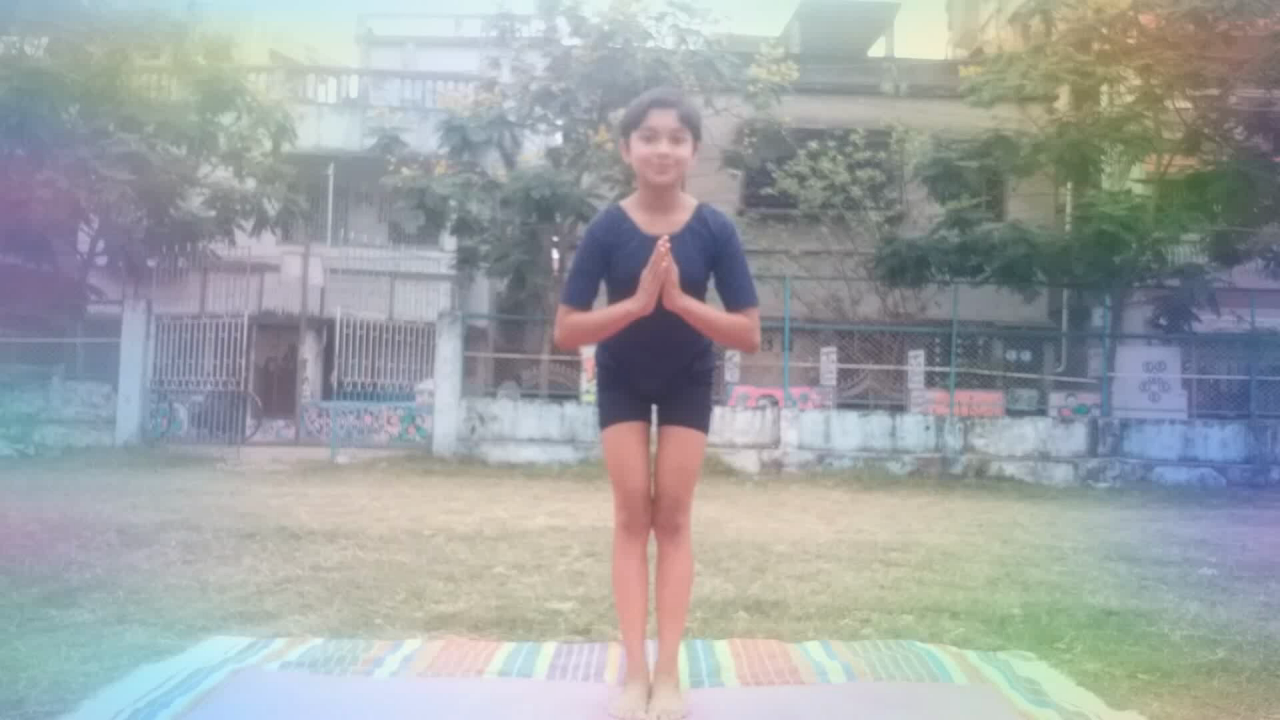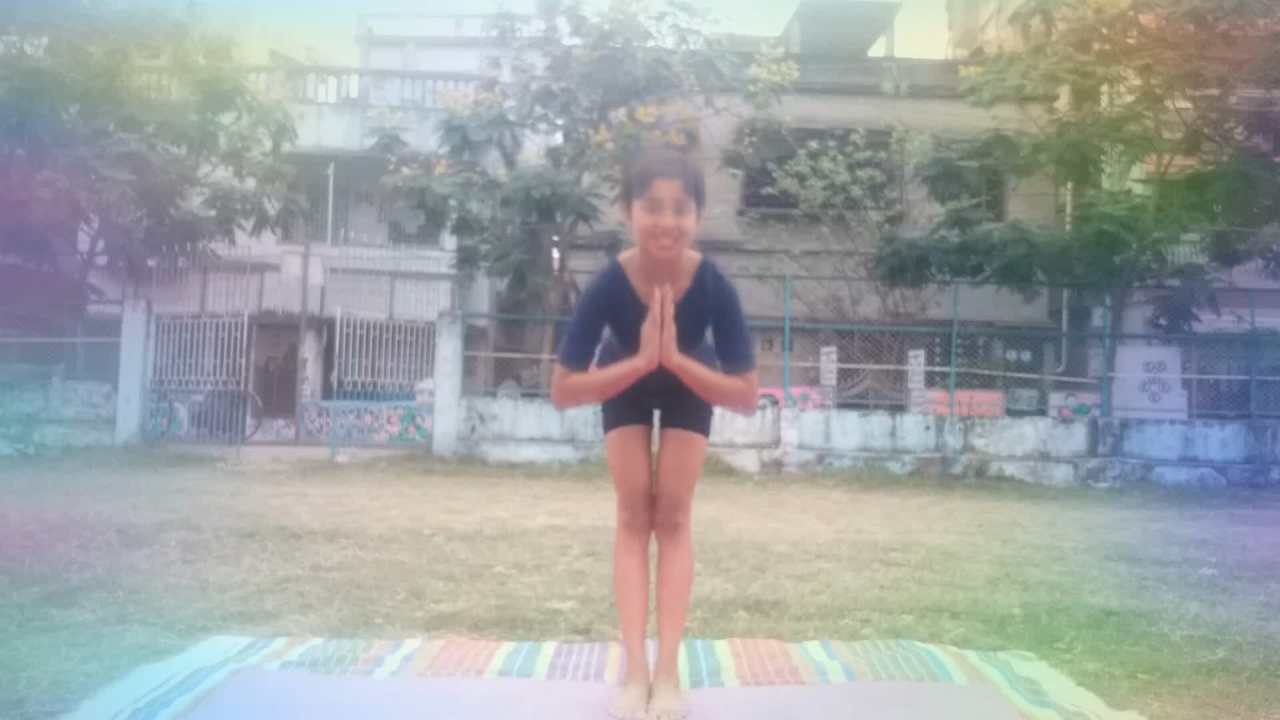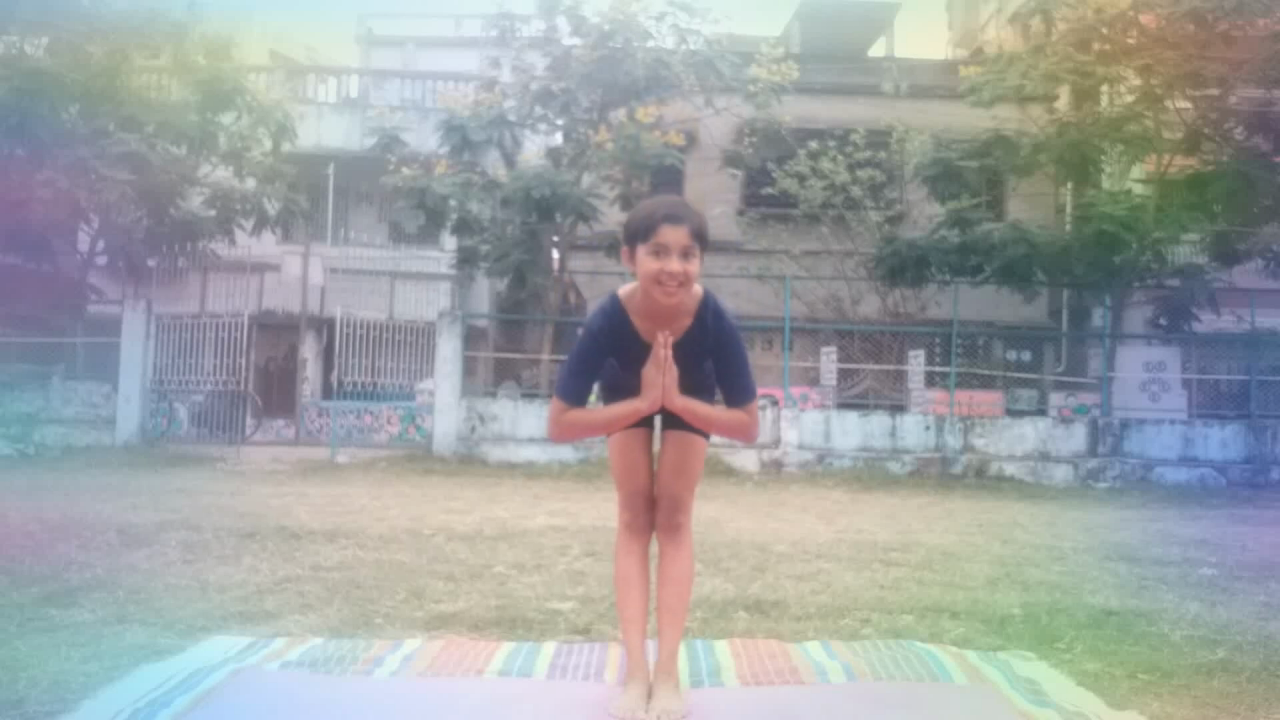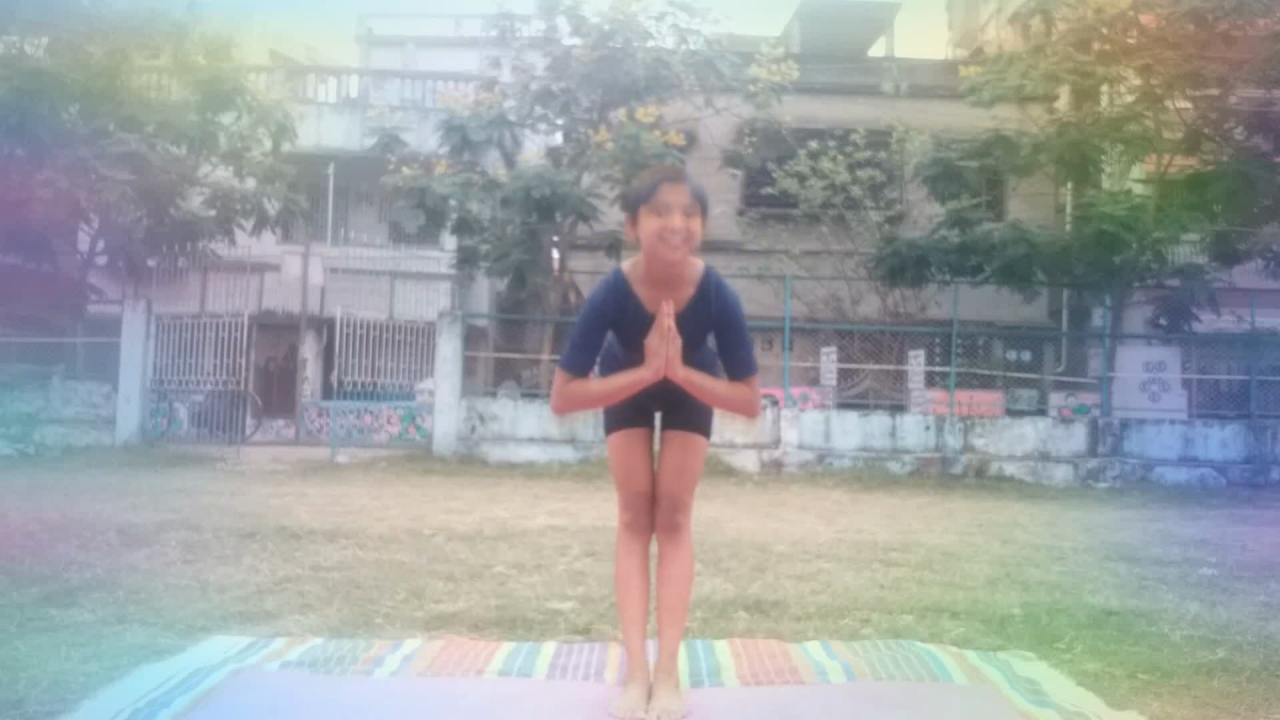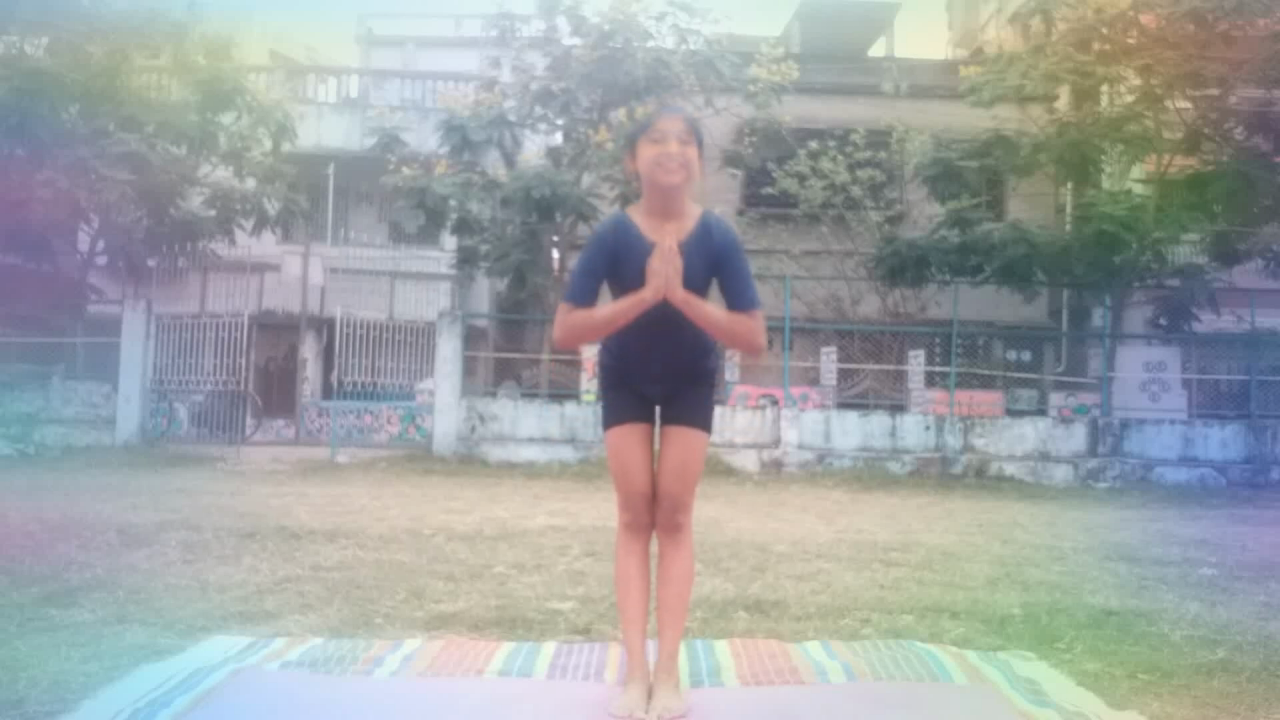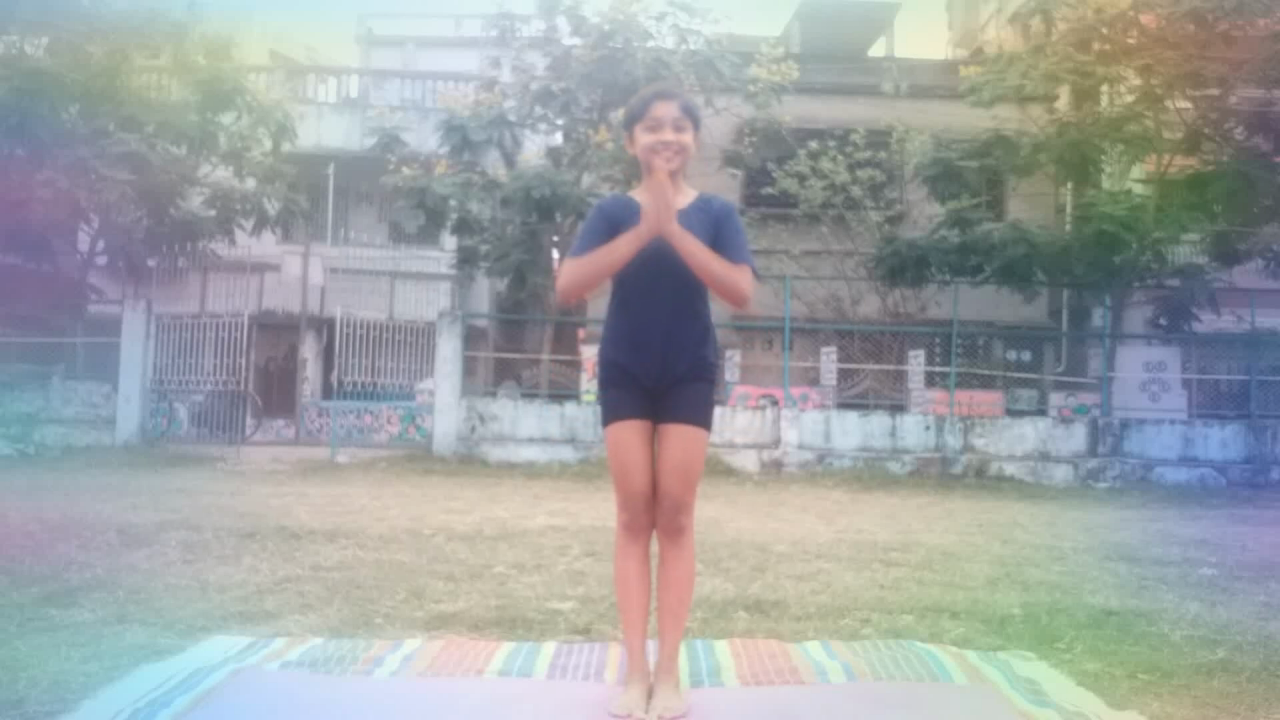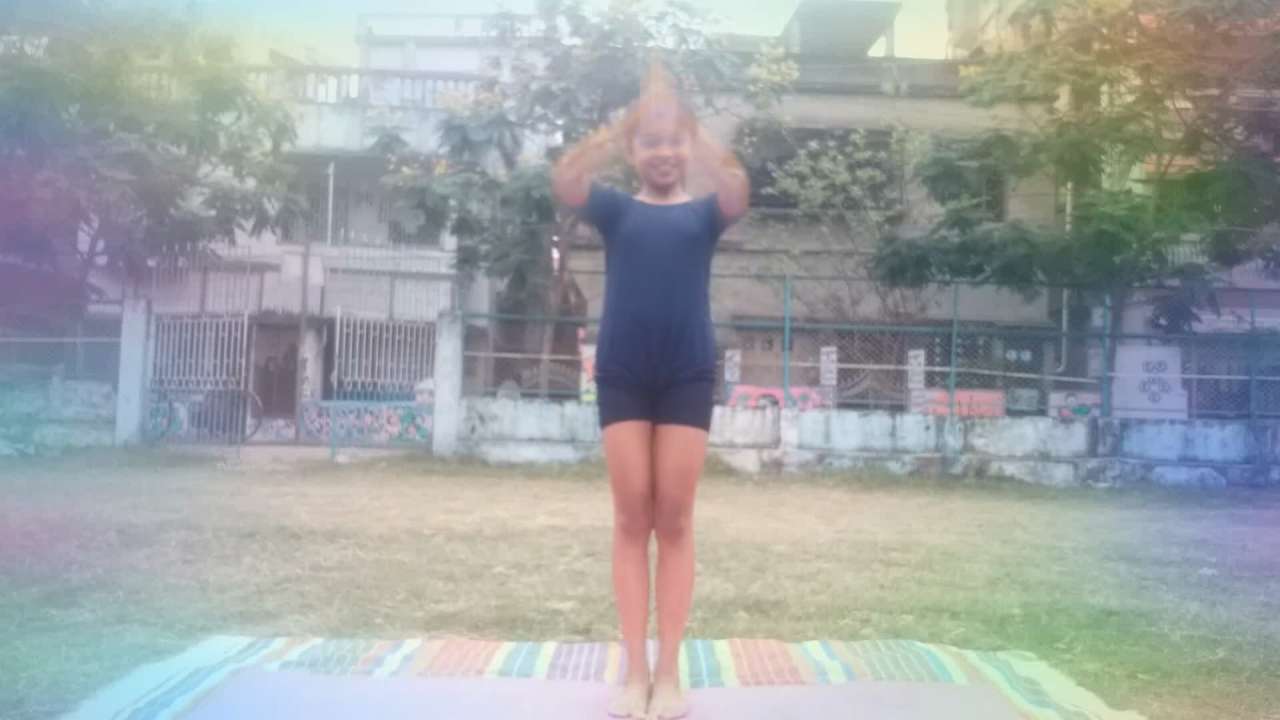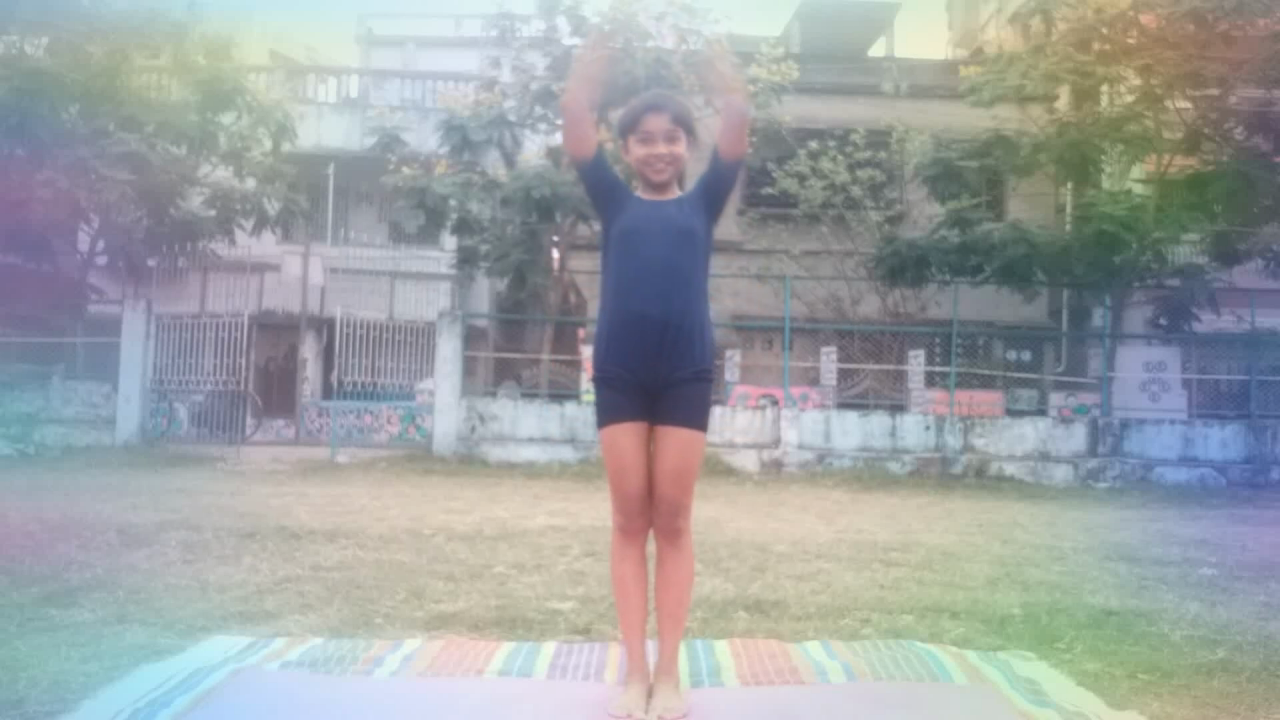
dt=0.2s
person 1, frame 1
left shoulder: (714, 230)
right shoulder: (607, 228)
left elbow: (751, 335)
right elbow: (564, 332)
left wrist: (678, 298)
right wrist: (638, 301)
left hip: (688, 384)
right hip: (621, 383)
left knee: (672, 516)
right knee: (631, 515)
right ankle: (633, 669)
person 1, frame 2
left shoulder: (714, 286)
right shoulder: (608, 284)
left elbow: (746, 395)
right elbow: (563, 388)
left wrist: (677, 359)
right wrist: (641, 361)
left hip: (689, 388)
right hip: (626, 383)
left knee: (672, 516)
right knee: (634, 515)
left ankle: (668, 671)
right ankle: (634, 670)
person 1, frame 3
left shoulder: (715, 320)
right shoulder: (608, 319)
left elbow: (747, 426)
right elbow: (560, 425)
left wrist: (677, 399)
right wrist: (644, 401)
left hip: (691, 402)
right hip: (626, 400)
left knee: (673, 518)
right knee: (635, 518)
left ankle: (667, 674)
right ankle: (635, 673)
person 1, frame 4
left shoulder: (716, 294)
right shoulder: (612, 292)
left elbow: (749, 401)
right elbow: (562, 398)
left wrist: (678, 370)
right wrist: (646, 371)
left hip: (690, 393)
right hip: (628, 389)
left knee: (672, 517)
right knee: (635, 517)
left ankle: (667, 672)
right ankle: (634, 671)
person 1, frame 5
left shoulder: (717, 236)
right shoulder: (613, 234)
left elbow: (754, 338)
right elbow: (564, 332)
left wrist: (681, 294)
right wrist: (646, 294)
left hip: (689, 381)
right hip: (625, 382)
left knee: (673, 515)
right knee: (634, 514)
left ankle: (668, 670)
right ankle: (634, 671)
person 1, frame 6
left shoulder: (715, 213)
right shoulder: (613, 213)
left elbow: (742, 292)
right elbow: (566, 287)
left wrist: (677, 232)
right wrist: (640, 233)
left hip: (689, 376)
right hip: (624, 375)
left knee: (676, 517)
right knee: (634, 515)
person 1, frame 7
left shoulder: (704, 212)
right shoulder: (617, 211)
left elbow: (736, 191)
right elbow: (565, 186)
left wrist: (686, 123)
right wrist: (621, 126)
left hip: (688, 375)
right hip: (621, 375)
left knee: (674, 520)
right knee: (632, 518)
person 1, frame 8
left shoulder: (702, 204)
right shoulder: (614, 201)
left elbow: (736, 132)
right elbow: (575, 124)
left wrist: (716, 62)
right wrist: (599, 52)
left hip: (686, 373)
right hip: (619, 373)
left knee: (672, 520)
right knee: (629, 519)
